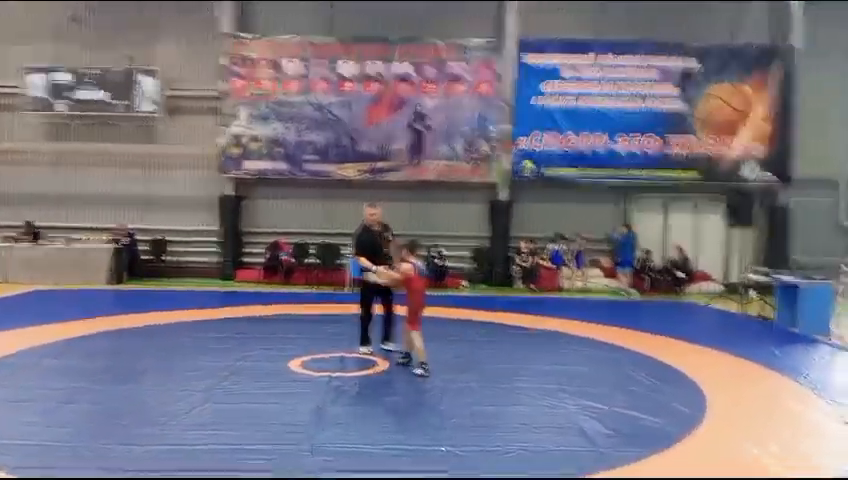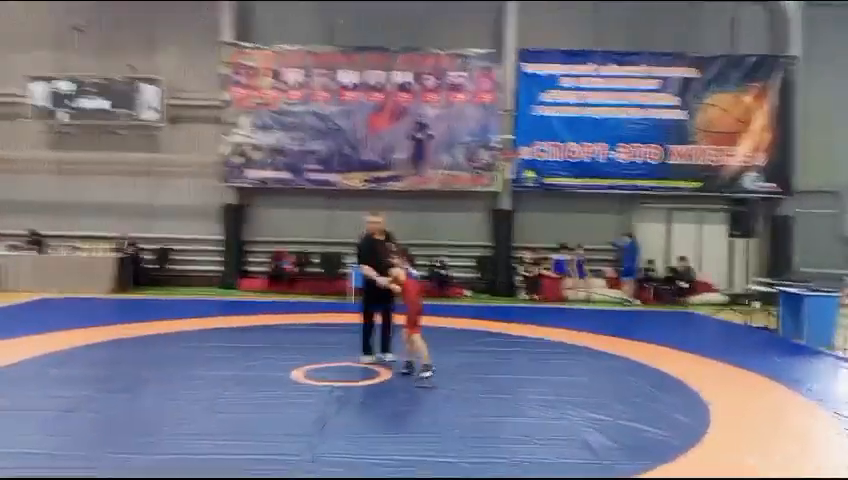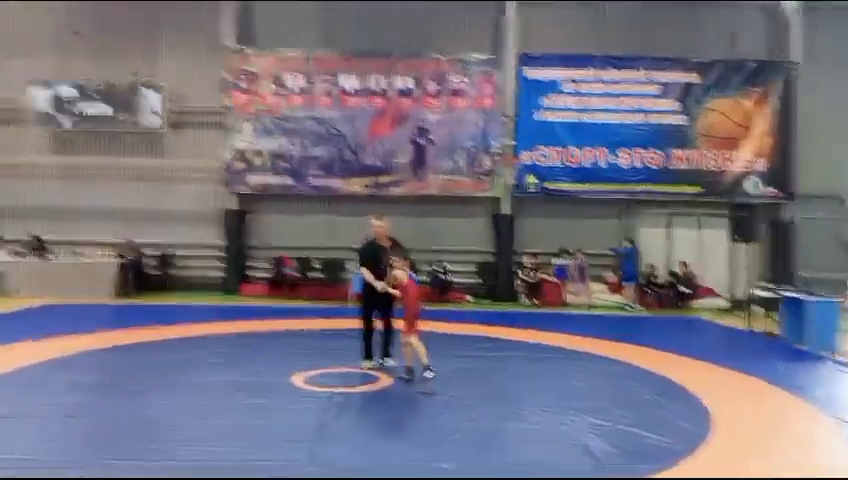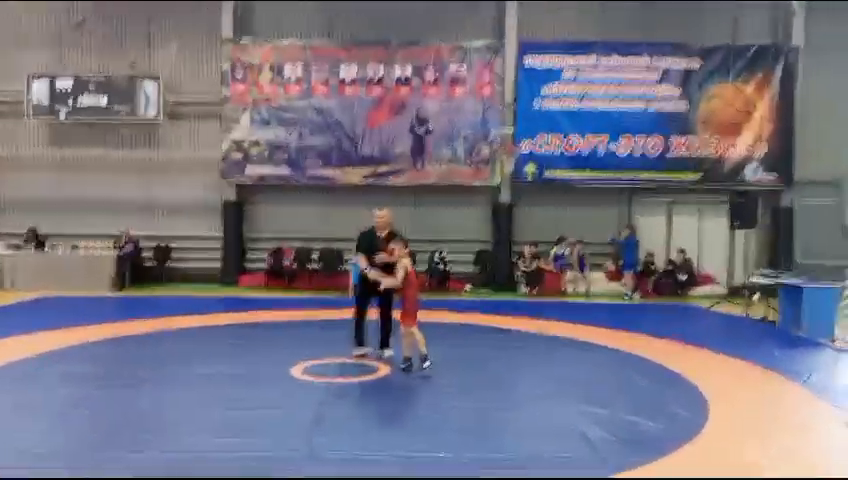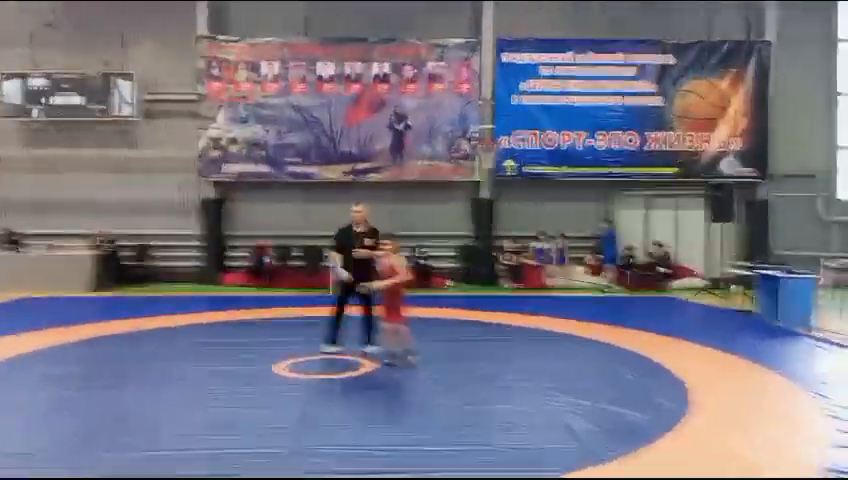
dt=0.2s
person 1, frame 1
left shoulder: (385, 227)
right shoulder: (362, 234)
right elbow: (360, 258)
right wrist: (374, 268)
right hip: (370, 277)
left knee: (389, 307)
right knee: (367, 310)
left ankle: (387, 340)
right ankle: (364, 343)
person 1, frame 2
left shoulder: (388, 237)
right shoulder: (364, 243)
right elbow: (363, 266)
right wrist: (378, 278)
left hip: (388, 284)
right hip: (372, 285)
left knee: (387, 318)
right knee: (368, 319)
left ankle: (385, 350)
right ankle: (367, 352)
person 1, frame 3
left shoulder: (395, 245)
right shoulder: (367, 247)
right elbow: (363, 268)
right wrist: (375, 283)
left hip: (387, 290)
right hip: (370, 290)
left knee: (387, 323)
right knee: (368, 324)
left ankle: (385, 356)
right ankle: (368, 358)
person 1, frame 4
left shoulder: (395, 237)
right shoulder: (366, 235)
right elbow: (359, 255)
left wrist: (390, 259)
right wrist: (367, 269)
right hip: (367, 278)
left knee: (386, 314)
right knee: (360, 311)
left ankle: (385, 347)
right ankle: (360, 345)
person 1, frame 5
left shoulder: (373, 233)
right shoulder: (343, 232)
right elbow: (335, 253)
left wrist: (368, 253)
right wrist: (339, 269)
left hip: (365, 276)
right hip: (346, 276)
left knee: (368, 309)
right knee: (339, 309)
left ankle: (369, 342)
right ankle: (332, 342)
person 2, frame 1
left shoulder: (404, 266)
right shoulder: (419, 264)
left elbow: (392, 281)
right wrist: (387, 272)
left hip: (414, 301)
right hip: (420, 299)
left knee: (415, 332)
right knee: (408, 327)
left ankle: (423, 365)
right ankle: (407, 355)
person 2, frame 2
left shoulder: (396, 271)
right shoulder: (412, 272)
right wrist: (391, 285)
left hip: (412, 306)
right hip: (416, 305)
left knee: (415, 336)
right knee: (407, 335)
left ankle: (427, 367)
right ankle: (409, 365)
person 2, frame 3
left shoulder: (397, 273)
right shoulder: (409, 274)
left elbow: (389, 286)
right wrist: (387, 288)
left hip: (411, 309)
right hip: (413, 308)
left knee: (412, 338)
right knee: (406, 340)
left ankle: (427, 367)
right ankle: (409, 370)
person 2, frame 4
left shoulder: (403, 262)
right shoulder: (403, 262)
left elbow: (397, 281)
right elbow: (399, 282)
left wrist: (384, 283)
right wrist: (385, 280)
left hip: (410, 299)
right hip: (406, 300)
left knee: (412, 328)
right knee: (404, 330)
left ankle: (425, 357)
right ankle: (407, 359)
person 2, frame 5
left shoulder: (397, 259)
right shoulder: (381, 260)
left elbow: (405, 277)
left wrist: (387, 283)
right wrist: (369, 285)
left hip: (396, 296)
right hip: (386, 297)
left knee: (398, 325)
right knee: (387, 326)
left ankle: (409, 352)
right ankle: (392, 354)
